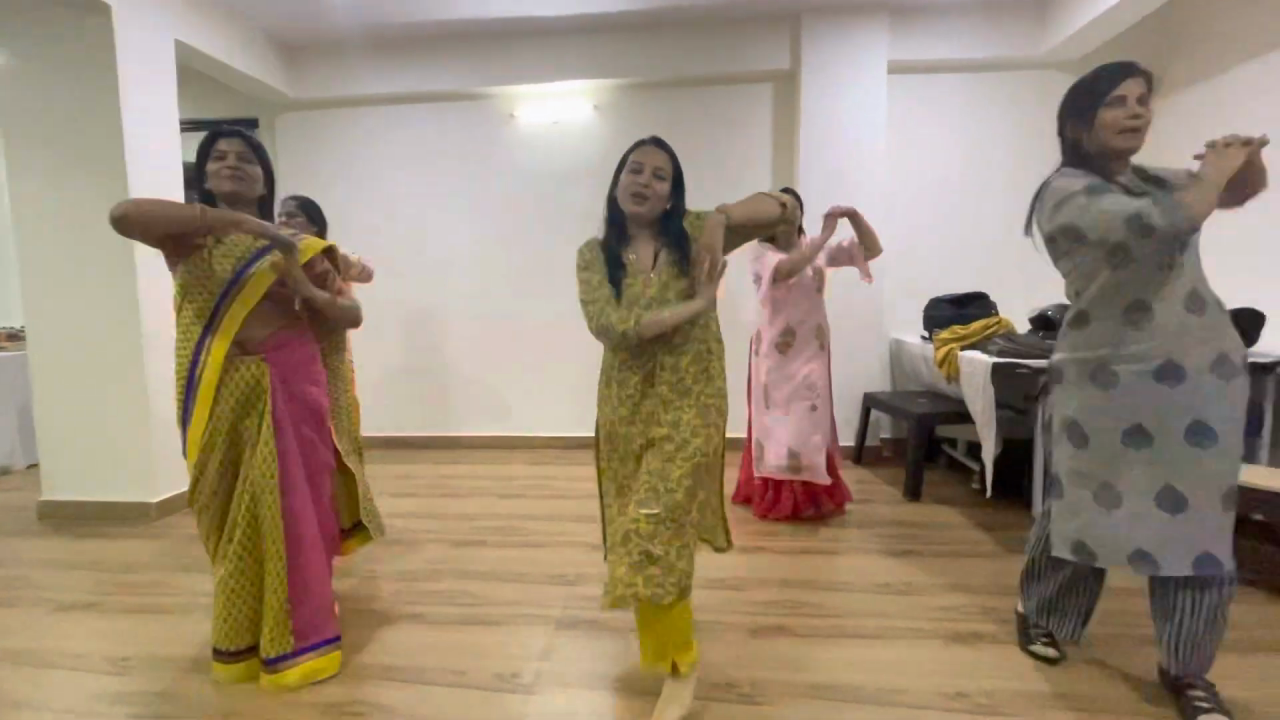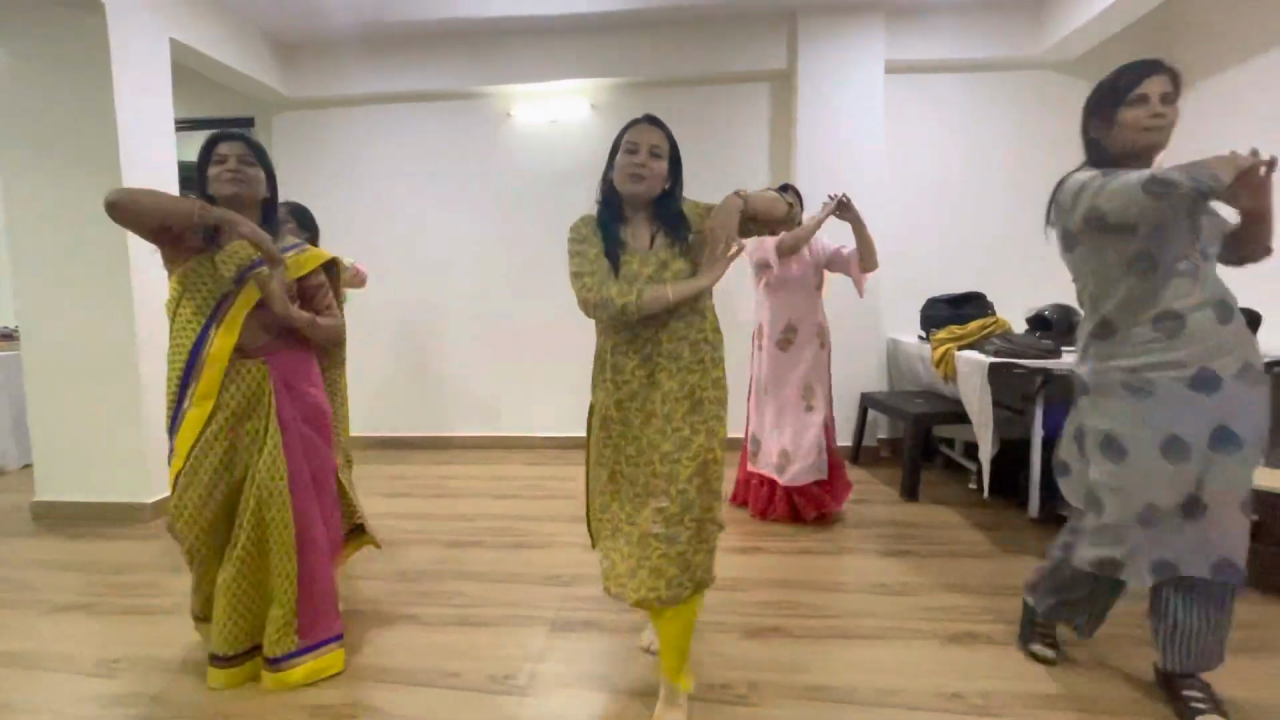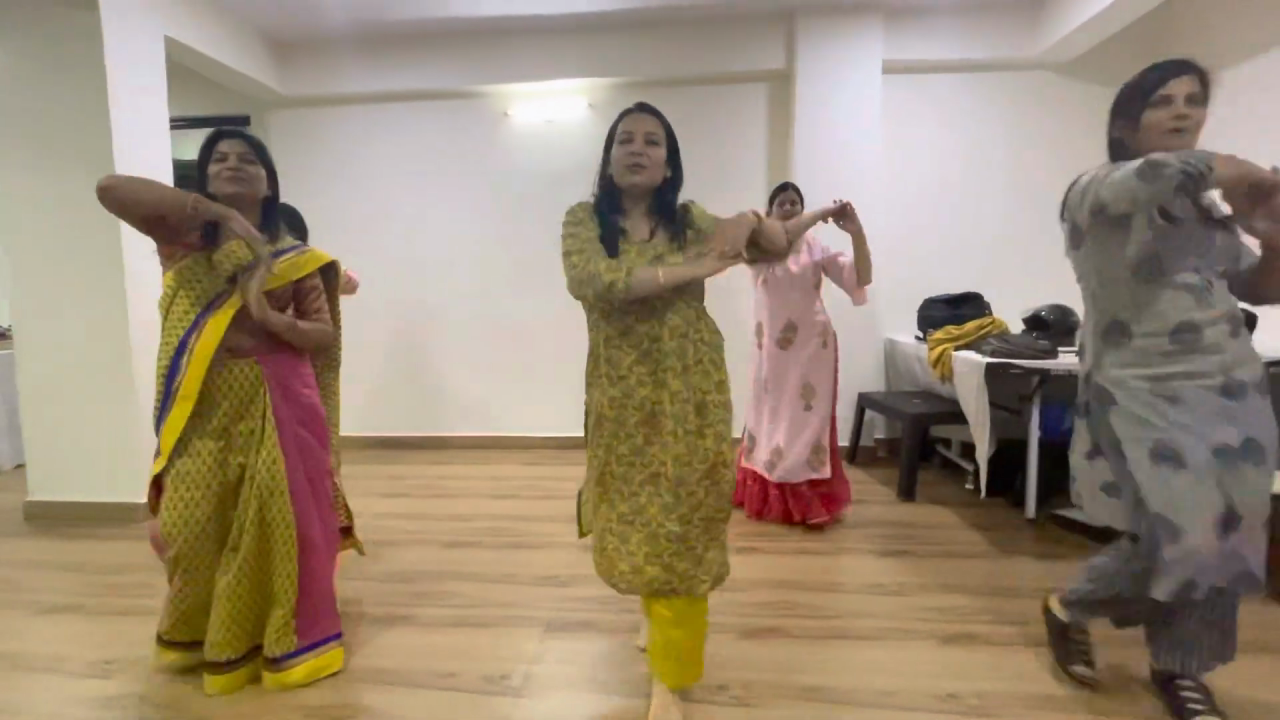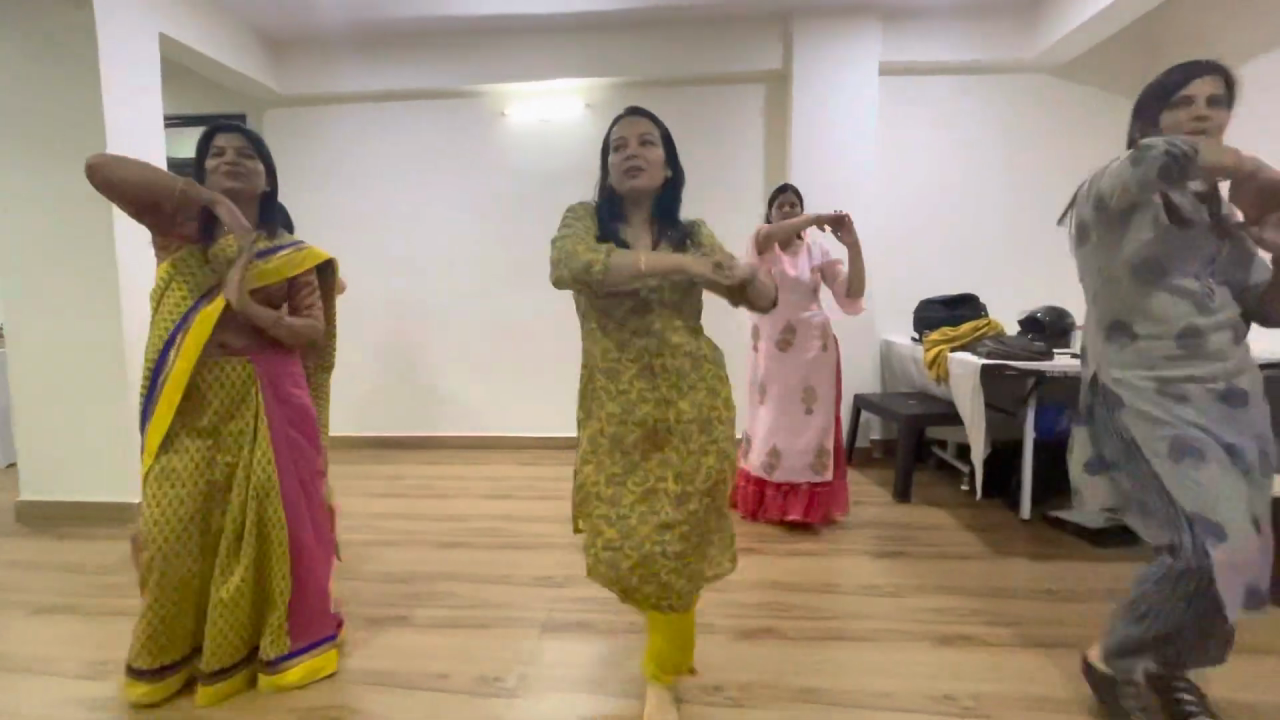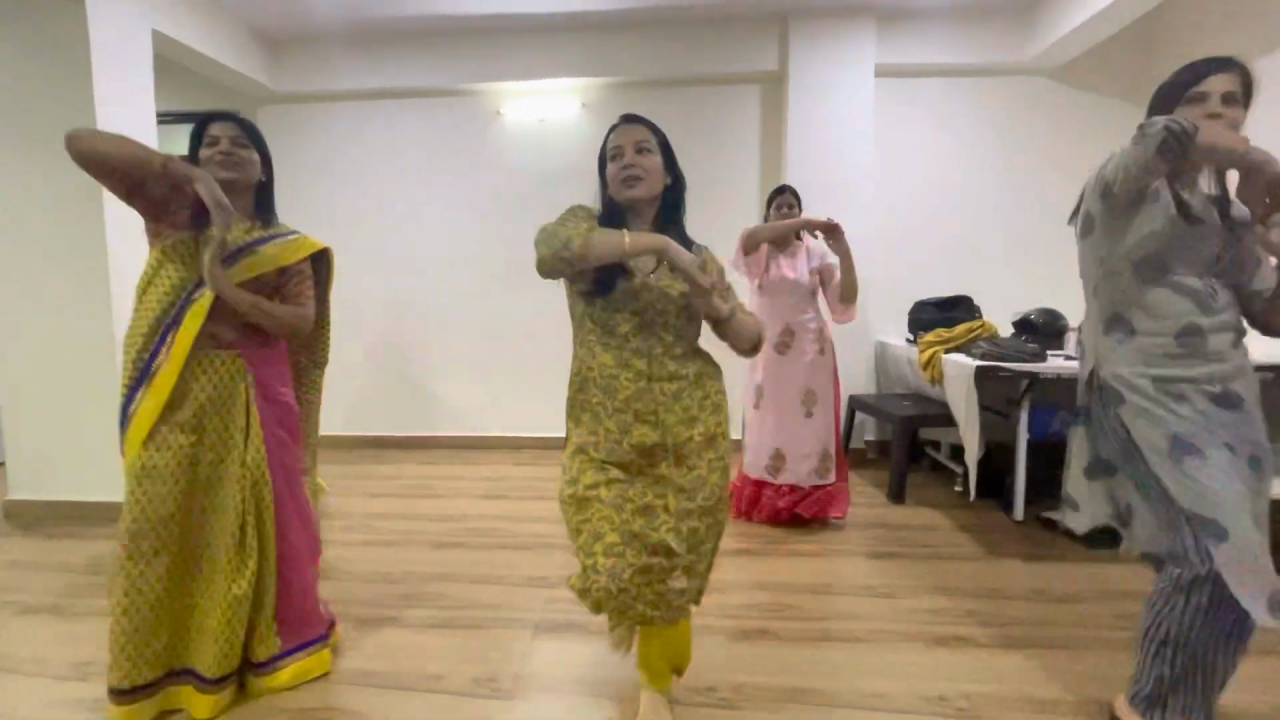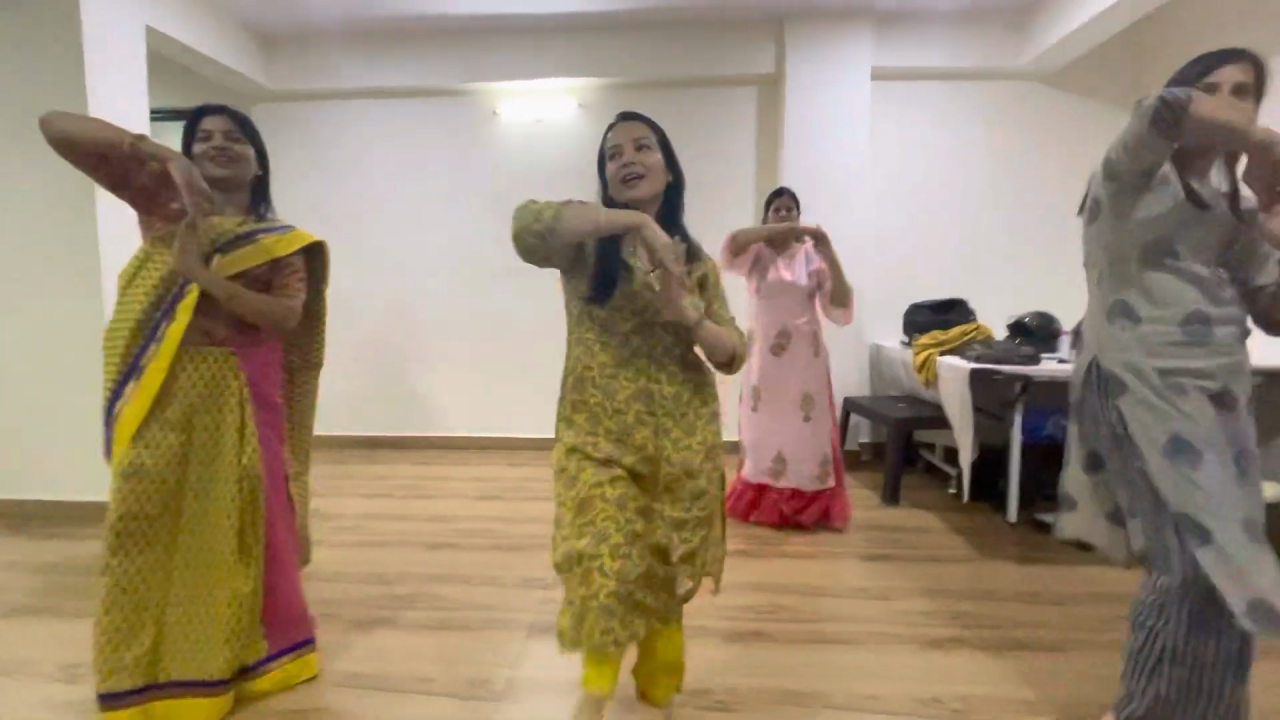
dt=0.1s
person 1, frame 1
left shoulder: (1153, 179)
right shoulder: (1066, 193)
left elbow: (1243, 188)
right elbow: (1157, 226)
left wrist: (1242, 160)
right wrist: (1214, 178)
left hip: (1201, 370)
right hip: (1107, 377)
left knee: (1198, 516)
right knee: (1082, 505)
left ankle: (1184, 666)
right ankle: (1036, 609)
person 1, frame 2
left shoulder: (1185, 198)
right shoulder: (1086, 192)
right elbow: (1182, 183)
left hip: (1223, 382)
right hip: (1130, 387)
left knee: (1211, 528)
right knee: (1113, 523)
left ankle: (1181, 666)
right ankle: (1041, 600)
person 1, frame 3
left shoulder: (1203, 207)
right shoulder: (1099, 191)
right elbow: (1177, 169)
right hip: (1141, 395)
left knee: (1225, 537)
right knee: (1180, 540)
left ankle: (1178, 665)
right ankle: (1068, 608)
person 1, frame 4
left shoulder: (1218, 215)
right shoulder: (1113, 193)
right elbow: (1169, 152)
right hip: (1144, 398)
right knee: (1213, 549)
right ankle: (1114, 658)
person 1, frame 5
right shoulder: (1121, 183)
right elbow: (1170, 139)
left hip: (1225, 399)
right hip: (1141, 396)
left knee: (1220, 553)
right knee: (1214, 552)
person 1, frame 6
right shoulder: (1135, 174)
right elbow: (1168, 105)
left hip: (1216, 397)
right hip: (1135, 387)
left knee: (1204, 560)
right knee: (1206, 562)
person 2, frame 1
left shoulder: (695, 236)
right shoulder: (596, 253)
left elbow: (783, 210)
right elbow: (608, 327)
left wrist: (724, 217)
right wrist: (696, 305)
left hip: (687, 411)
right hip: (623, 414)
left knee: (655, 531)
right knee: (634, 530)
left ankle: (680, 664)
right ankle: (668, 629)
person 2, frame 2
left shoulder: (691, 219)
right shoulder: (588, 231)
left elbow: (781, 212)
right elbow: (600, 299)
left wrist: (736, 203)
right wrist: (698, 283)
left hip: (690, 401)
right hip: (622, 403)
left knee: (674, 532)
right knee: (633, 528)
right ankle: (666, 618)
person 2, frame 3
left shoulder: (689, 219)
right shoulder: (584, 219)
left elbow: (779, 243)
right elbow: (593, 283)
left wrist: (750, 224)
right wrist: (694, 268)
left hip: (691, 396)
right hip: (620, 400)
left knee: (680, 531)
right knee: (630, 526)
right ankle: (663, 625)
person 2, frame 4
left shoulder: (692, 234)
right shoulder: (585, 221)
left elbow: (767, 298)
right elbow: (569, 268)
left wrist: (733, 270)
right wrist: (677, 262)
left hip: (694, 411)
right hip: (615, 414)
left knee: (676, 547)
right knee: (618, 544)
right ankle: (649, 589)
person 2, frame 5
left shoulder: (692, 253)
right shoulder: (584, 228)
left elbow: (751, 341)
right elbow: (550, 252)
left wrist: (715, 304)
right wrist: (657, 244)
left hip: (690, 428)
right hip: (604, 429)
left knee: (670, 561)
right knee: (609, 565)
right ankle: (626, 610)
person 2, frame 6
left shoulder: (695, 259)
right shoulder: (589, 240)
left elbow: (735, 356)
right elbow: (529, 227)
left wrist: (688, 313)
right wrist: (635, 220)
left hip: (685, 436)
right hip: (598, 435)
left knee: (668, 577)
right knee: (598, 573)
person 3, frame 1
left shoulder: (295, 247)
right shoulder: (184, 231)
left elbow: (351, 315)
right elbow: (123, 215)
left wrist: (308, 293)
right wrist: (235, 220)
left hip: (288, 379)
right hip: (220, 387)
left knee: (293, 500)
right knee: (225, 506)
left ankle: (301, 633)
right ankle: (248, 626)
person 3, frame 2
left shoulder: (297, 254)
right shoulder: (184, 235)
left elbow: (333, 331)
right elbow: (117, 201)
left wrist: (288, 312)
right wrist: (229, 217)
left hip: (286, 391)
right hip: (215, 397)
left knee: (291, 512)
right knee: (205, 516)
left ankle: (300, 637)
right ankle: (234, 628)
person 3, frame 3
left shoulder: (295, 256)
right shoulder: (181, 232)
left elbow: (325, 336)
right elbow: (110, 189)
left wrist: (268, 318)
right wrist: (222, 214)
left hip: (278, 392)
right hip: (204, 397)
left knee: (287, 514)
right knee: (189, 522)
left ankle: (299, 638)
right ankle: (196, 632)
person 3, frame 4
left shoulder: (292, 254)
right shoulder: (177, 225)
left elbow: (314, 331)
right elbow: (99, 169)
left wrist: (248, 306)
right wrist: (209, 197)
left hip: (269, 395)
right hip: (191, 398)
left knee: (278, 517)
right knee: (177, 525)
left ankle: (294, 640)
right ankle: (177, 651)
person 3, frame 5
left shoulder: (286, 244)
right shoulder: (170, 212)
left elbow: (304, 323)
right elbow: (81, 144)
left wrist: (229, 291)
right wrist: (190, 175)
left hip: (254, 391)
right hip: (176, 394)
left knee: (264, 516)
right knee: (160, 523)
left ankle: (285, 640)
right ankle: (158, 667)
person 3, frame 6
left shoulder: (279, 241)
right shoulder: (163, 201)
left elbow: (289, 316)
right elbow: (55, 127)
left wrist: (205, 276)
right wrist: (163, 158)
left hip: (243, 390)
right hip: (162, 390)
left knee: (245, 518)
right knee: (151, 520)
left ankle: (264, 649)
right ankle: (155, 670)
person 4, frame 1
left shoulder: (819, 249)
right shoulder: (761, 252)
left elbow: (872, 250)
right elbow: (785, 270)
left wrist: (852, 215)
right wrist: (826, 234)
left hip: (810, 351)
right hip: (772, 350)
left knee: (810, 424)
right knee: (773, 422)
left ankle: (811, 497)
right ankle: (771, 497)
person 4, frame 2
left shoulder: (819, 249)
right shoulder: (759, 246)
left elbow: (866, 265)
right elbow: (785, 245)
left wrist: (854, 218)
right wrist: (824, 216)
left hip: (811, 346)
right hip: (772, 346)
left knee: (809, 421)
right knee: (772, 419)
left ankle: (811, 498)
right ankle: (770, 498)
person 4, frame 3
left shoulder: (817, 248)
left elbow: (861, 280)
left wrist: (855, 229)
left hip: (813, 345)
right hip: (773, 345)
left knee: (810, 420)
right knee: (770, 417)
left ankle: (810, 501)
right ankle: (766, 499)
person 4, frame 4
left shoulder: (818, 251)
right shoulder: (764, 249)
left elbow: (853, 294)
right elbow: (765, 237)
left wrist: (852, 243)
right wrist: (815, 219)
left hip: (814, 348)
right hip: (771, 349)
left knee: (811, 421)
right knee: (769, 422)
left ankle: (808, 503)
right ankle: (765, 499)
person 4, frame 5
left shoulder: (816, 253)
right shoulder: (758, 250)
left elbow: (845, 300)
right elbow: (749, 238)
left wrist: (843, 251)
right wrist: (803, 224)
left hip: (810, 351)
right hip: (769, 351)
left knee: (811, 423)
right knee: (767, 425)
left ankle: (809, 502)
right ankle: (761, 500)
person 4, frame 6
left shoulder: (814, 256)
right shoulder: (758, 252)
left elbow: (841, 303)
right elbow: (733, 242)
left wrist: (830, 255)
right wrist: (780, 230)
left hip: (806, 354)
right hip: (764, 353)
left knee: (807, 428)
right knee: (763, 426)
left ankle: (806, 507)
right ankle: (761, 502)
